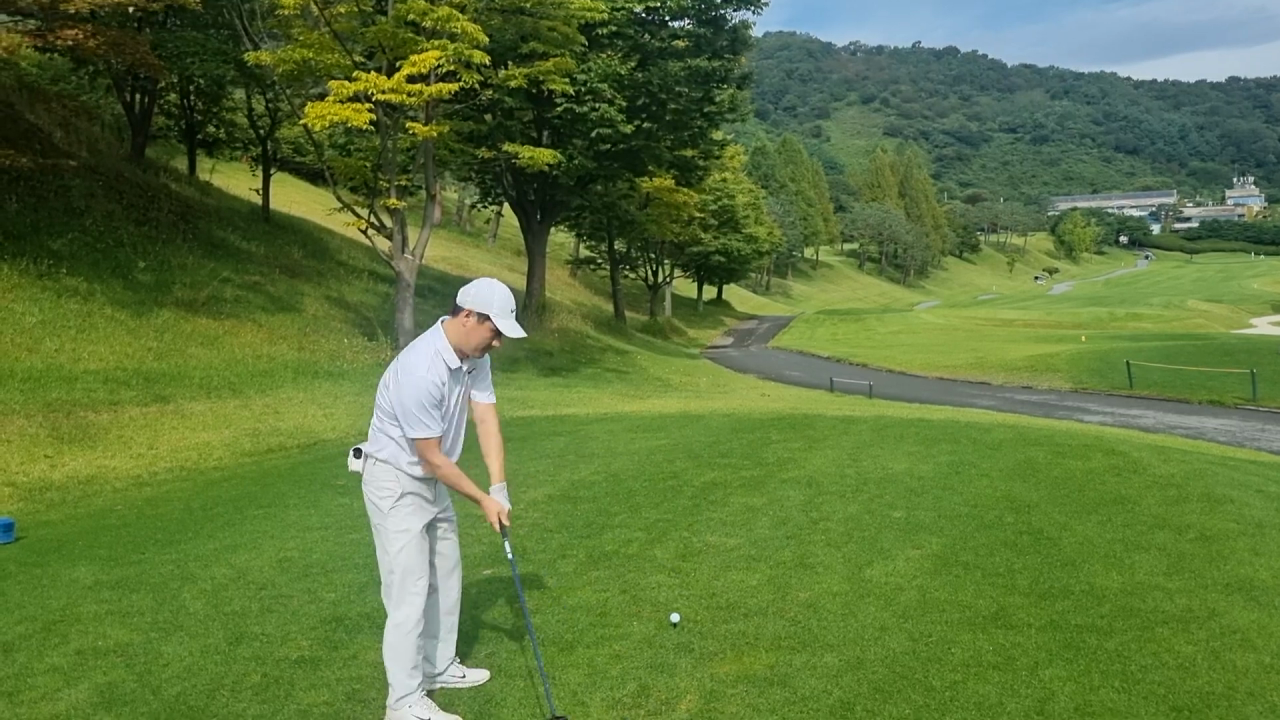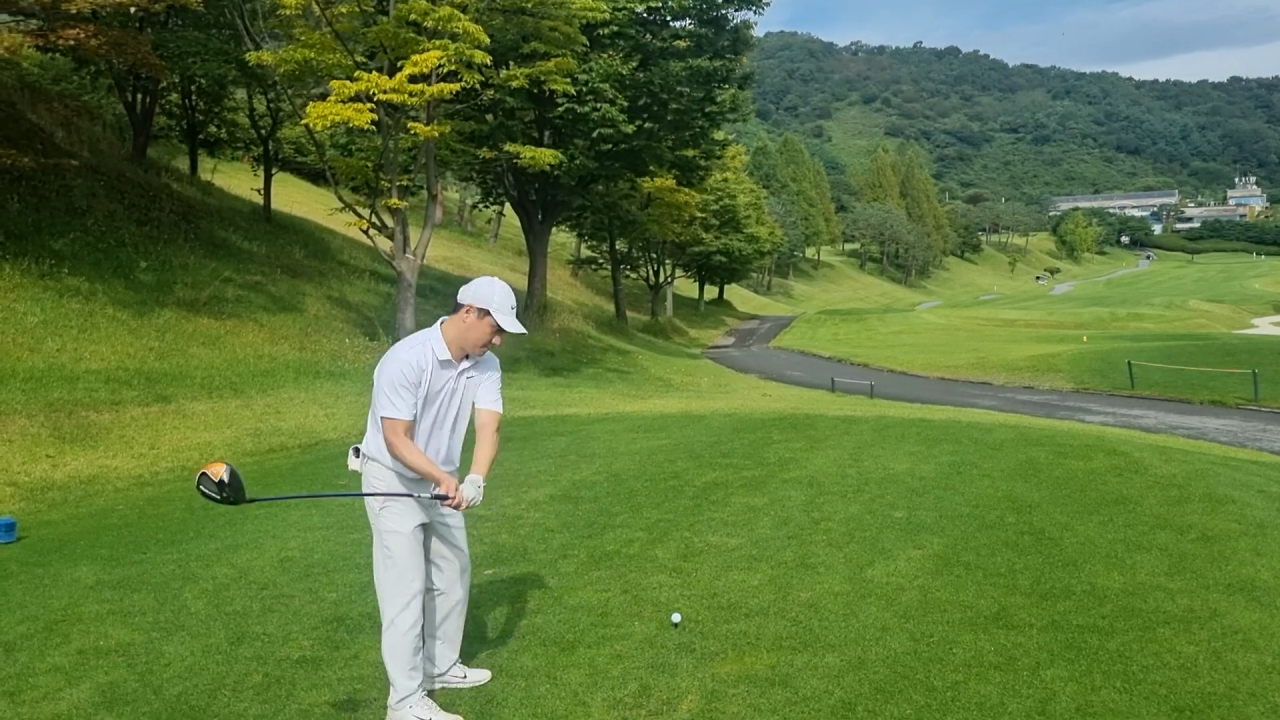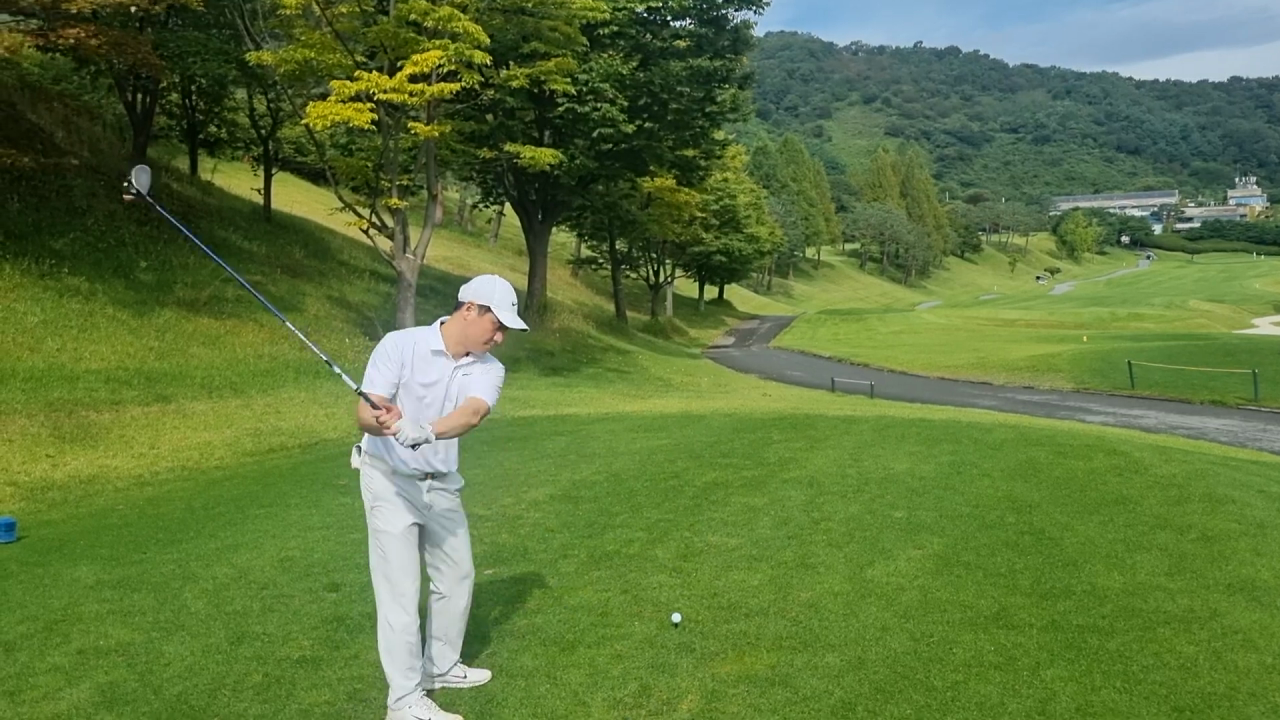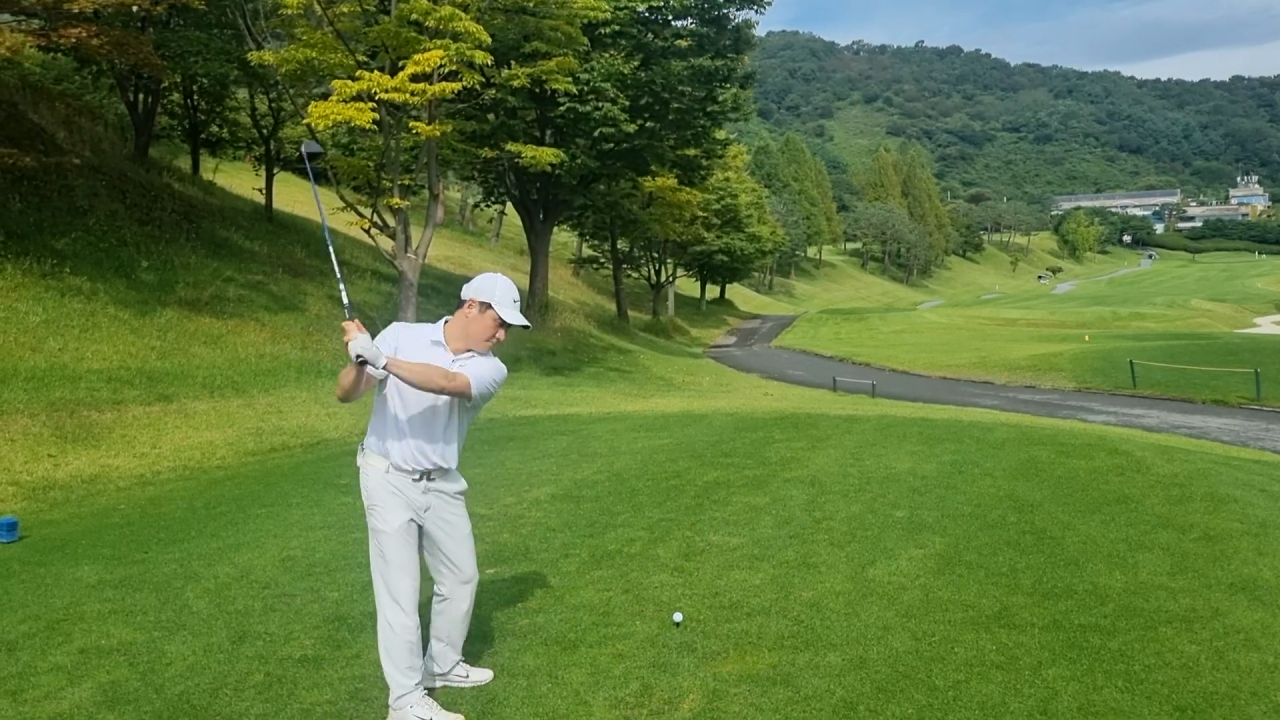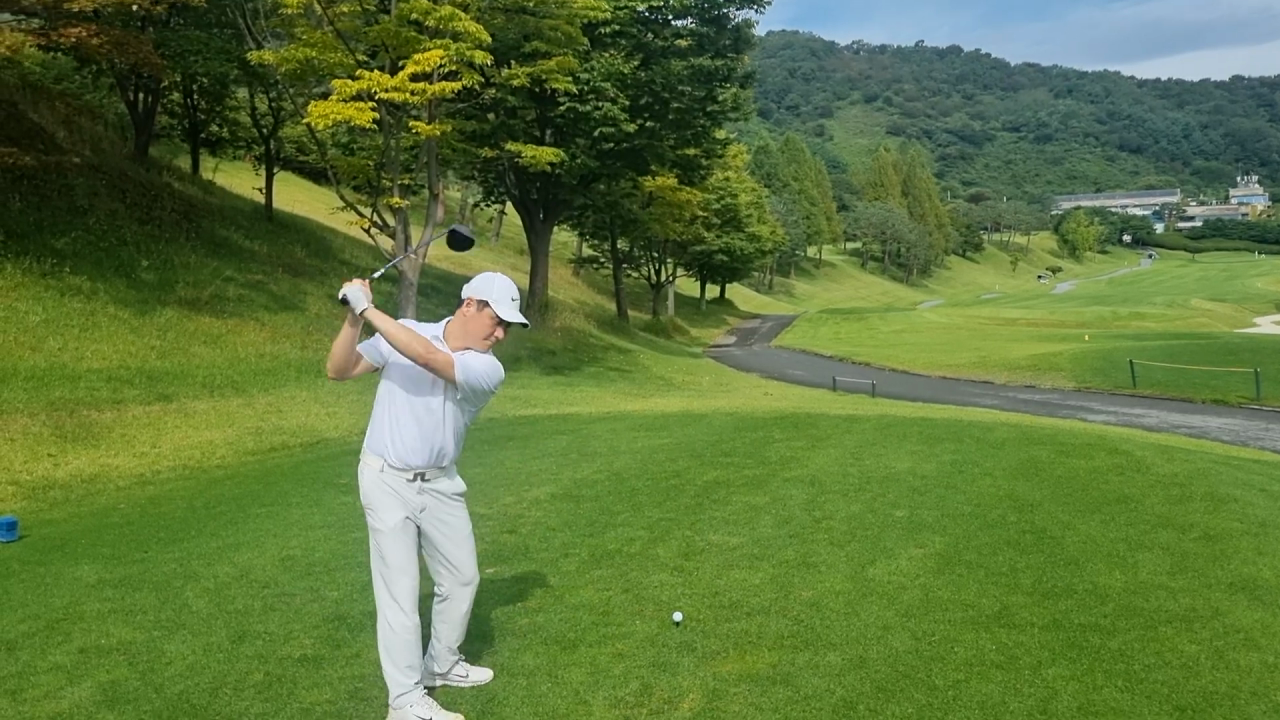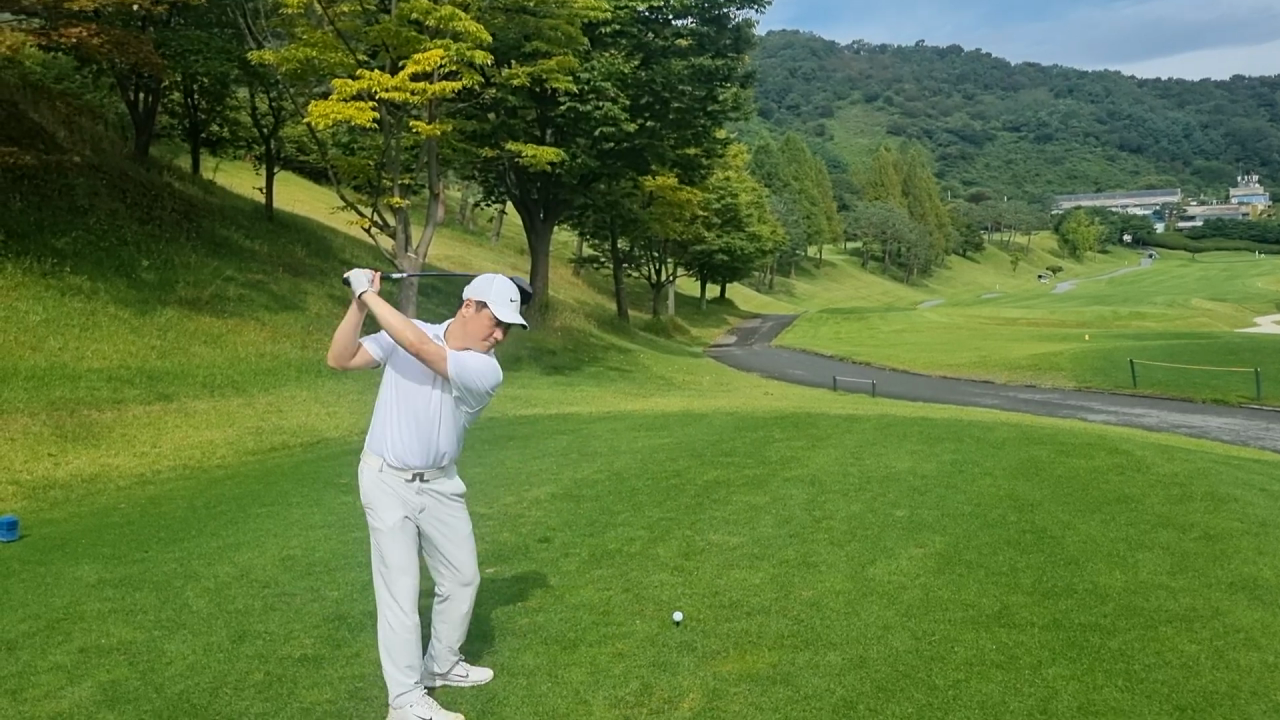
dt=0.1s
person 1, frame 1
left shoulder: (472, 357)
right shoulder: (421, 374)
left elbow: (487, 421)
right elbow: (431, 456)
left wrist: (498, 486)
right wrist: (482, 497)
left hip: (430, 484)
right hip: (395, 484)
left knee: (444, 579)
right knee: (409, 592)
left ankle: (436, 666)
person 1, frame 2
left shoulder: (488, 369)
right shoulder: (406, 358)
left elbow: (488, 428)
right elbow: (395, 441)
left wrist: (476, 480)
right wrist: (440, 477)
left hip: (441, 489)
right hip: (392, 486)
left knee: (452, 578)
right knee: (405, 594)
left ankle: (439, 666)
person 1, frame 3
left shoulder: (489, 368)
right shoulder: (398, 344)
left elbow: (471, 415)
right elbow: (364, 414)
left wrist: (426, 433)
right wrist: (380, 421)
left hip: (439, 486)
right hip: (389, 483)
left knee: (456, 580)
right knee: (400, 594)
left ankle: (439, 666)
person 1, frame 4
left shoulder: (490, 370)
right shoulder: (404, 334)
left elbow: (443, 381)
right elbow: (346, 393)
left wrist: (380, 360)
right wrist: (358, 357)
left hip: (442, 484)
right hip: (388, 480)
left knee: (461, 579)
right knee: (399, 592)
left ankle: (441, 665)
person 1, frame 5
left shoulder: (487, 370)
right shoulder: (403, 330)
left elbow: (426, 356)
right elbow: (337, 370)
left wrist: (367, 309)
right wrist: (353, 316)
left hip: (439, 485)
right hip: (385, 480)
left knee: (461, 579)
right knee: (399, 591)
left ankle: (441, 665)
person 1, frame 6
left shoulder: (486, 372)
right shoulder: (414, 329)
left elbow: (420, 349)
right elbow: (339, 360)
left wrist: (371, 297)
right wrist: (358, 303)
left hip: (439, 484)
right hip: (386, 480)
left knee: (461, 579)
right knee: (399, 591)
left ankle: (440, 665)
